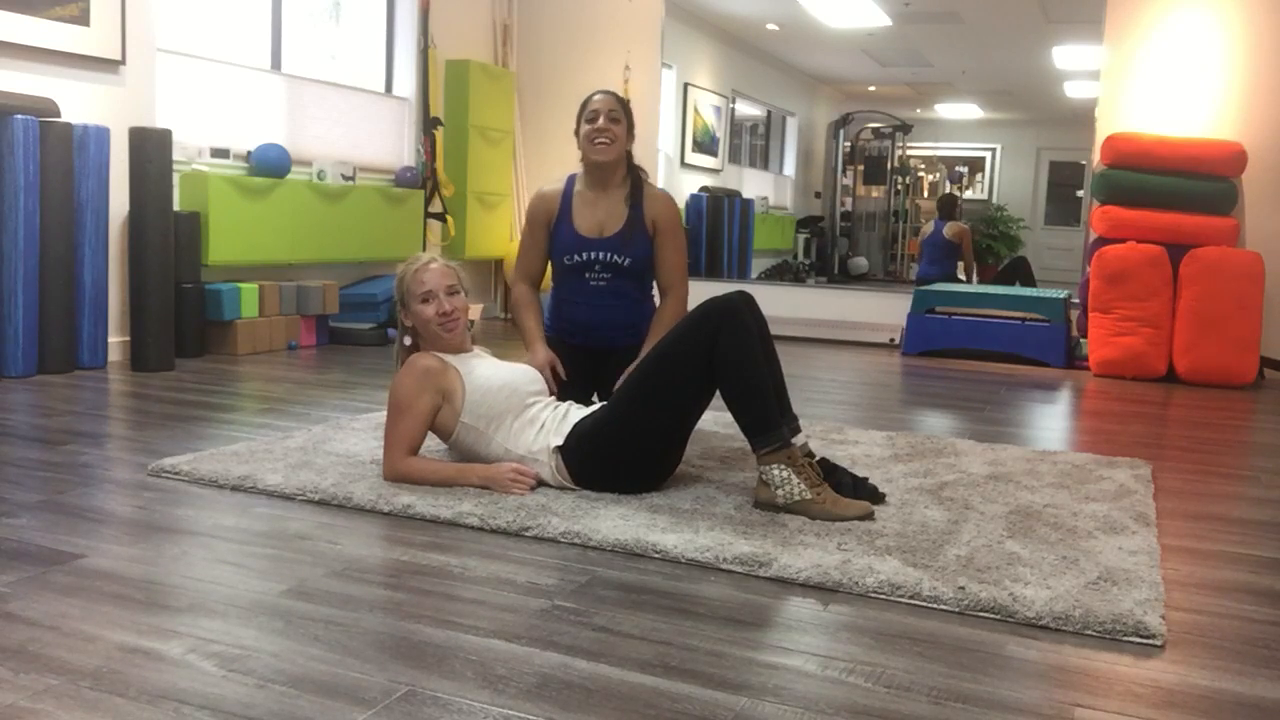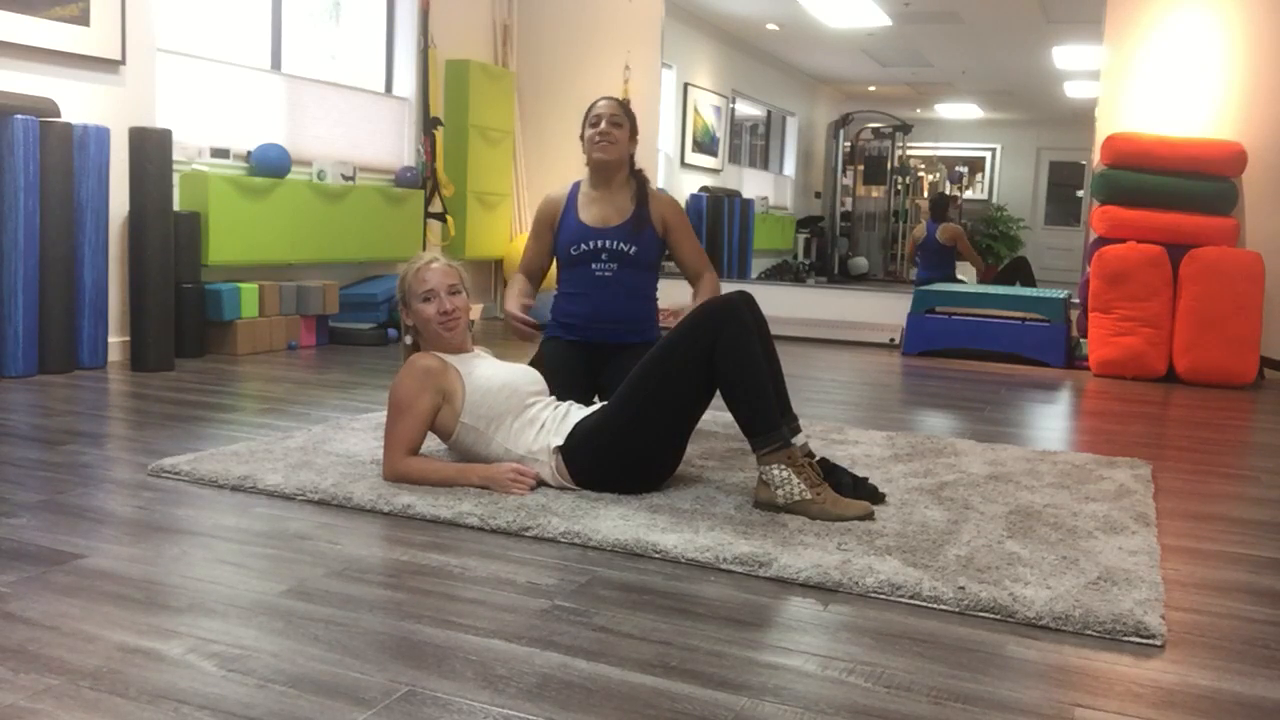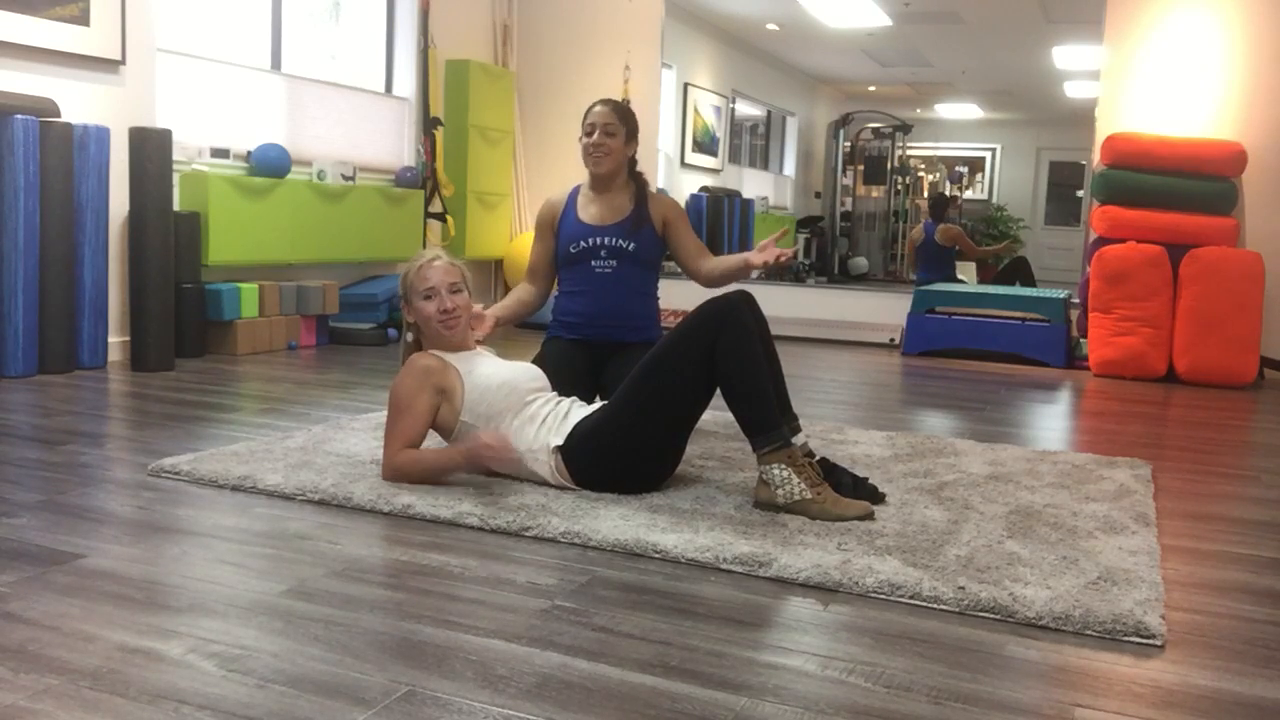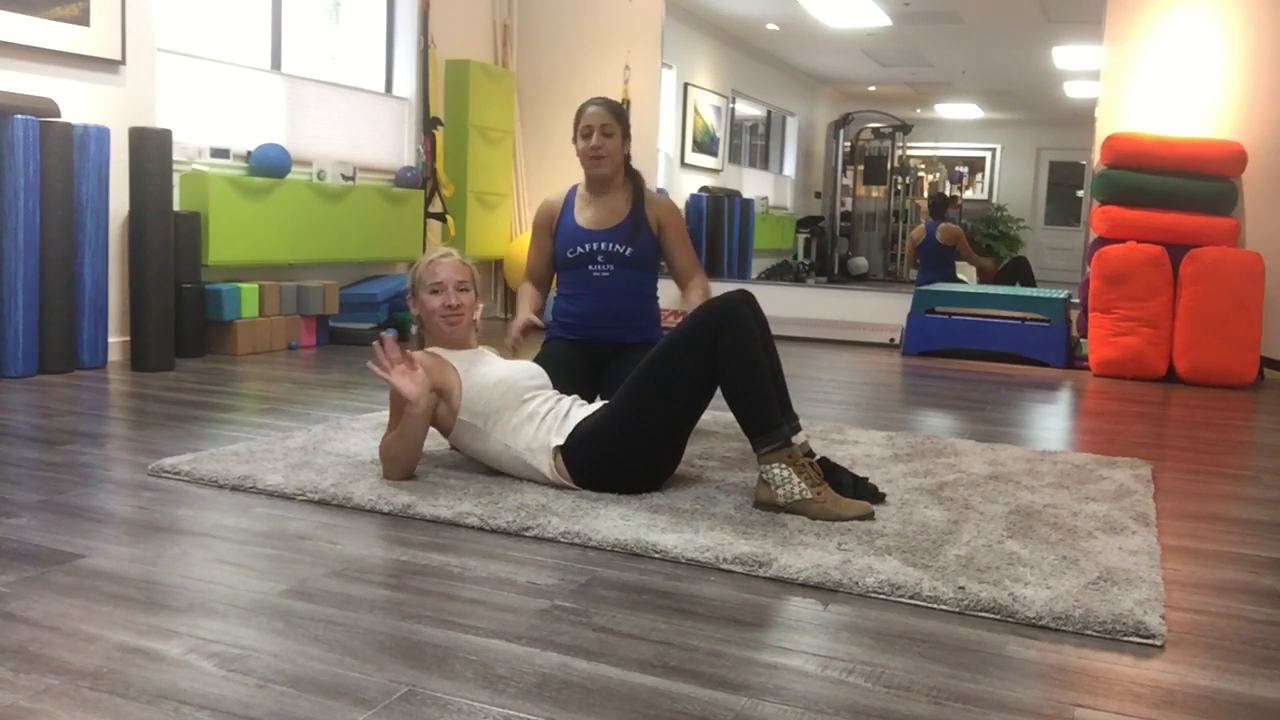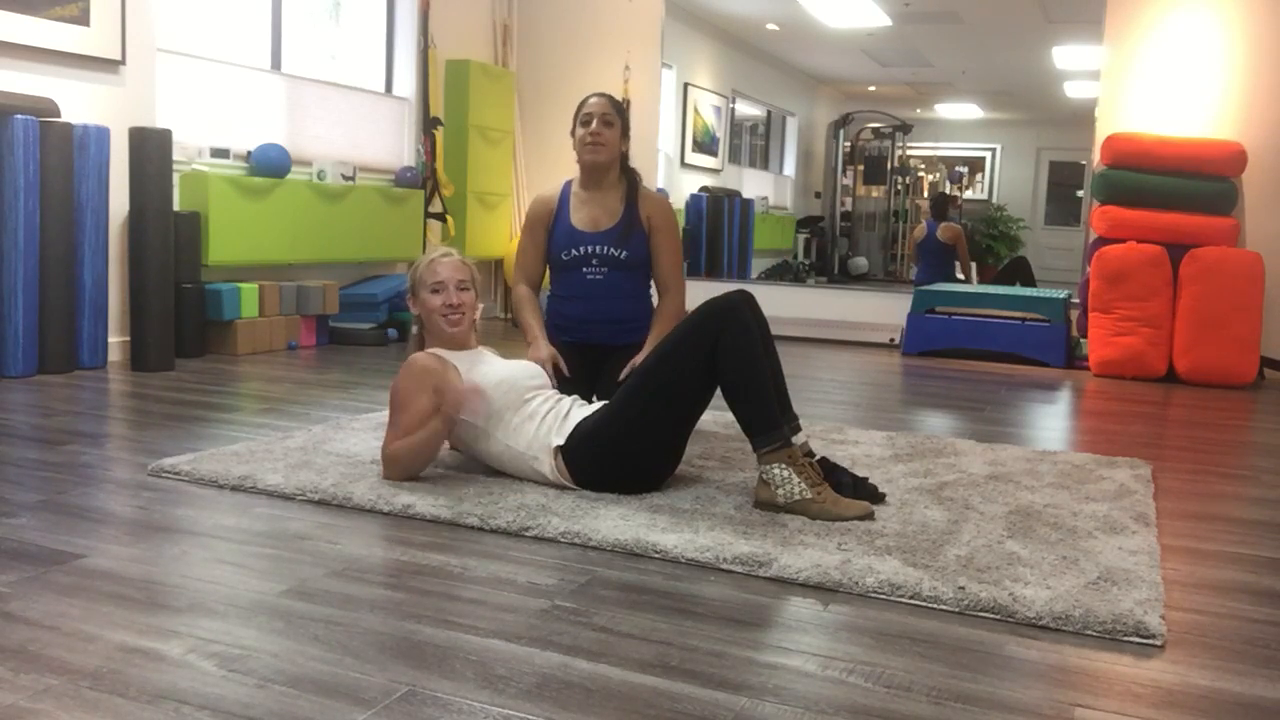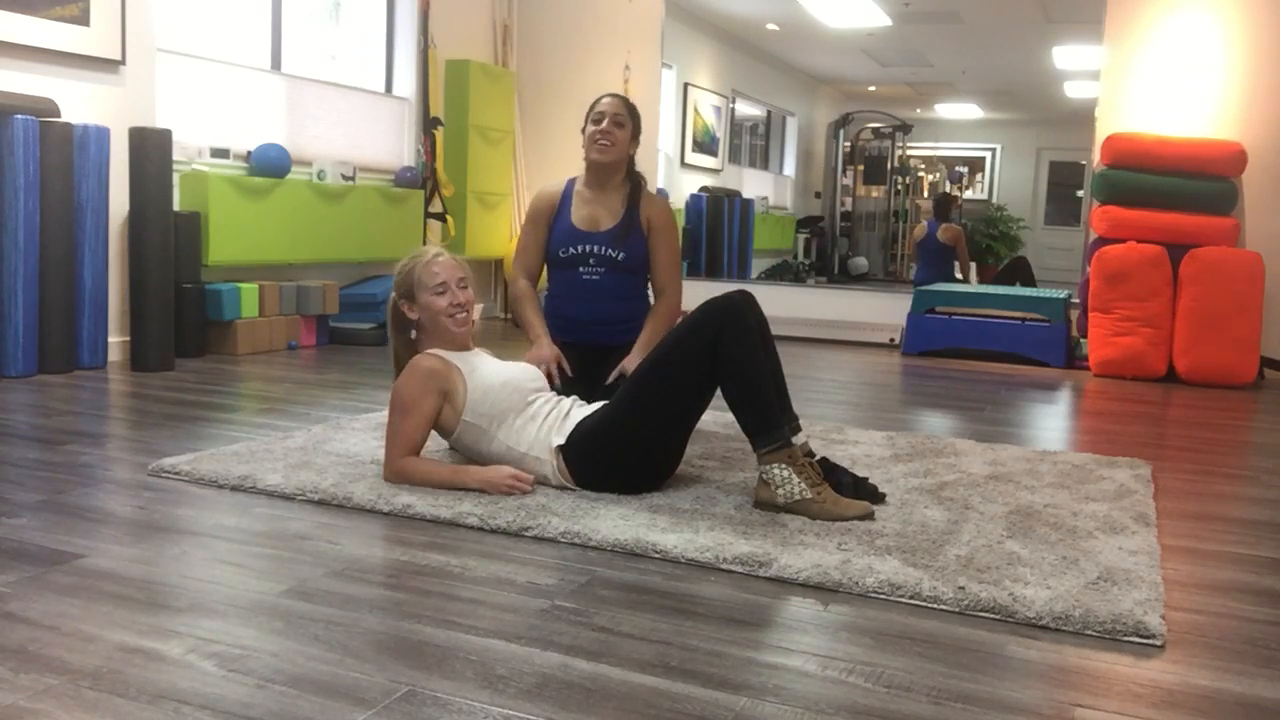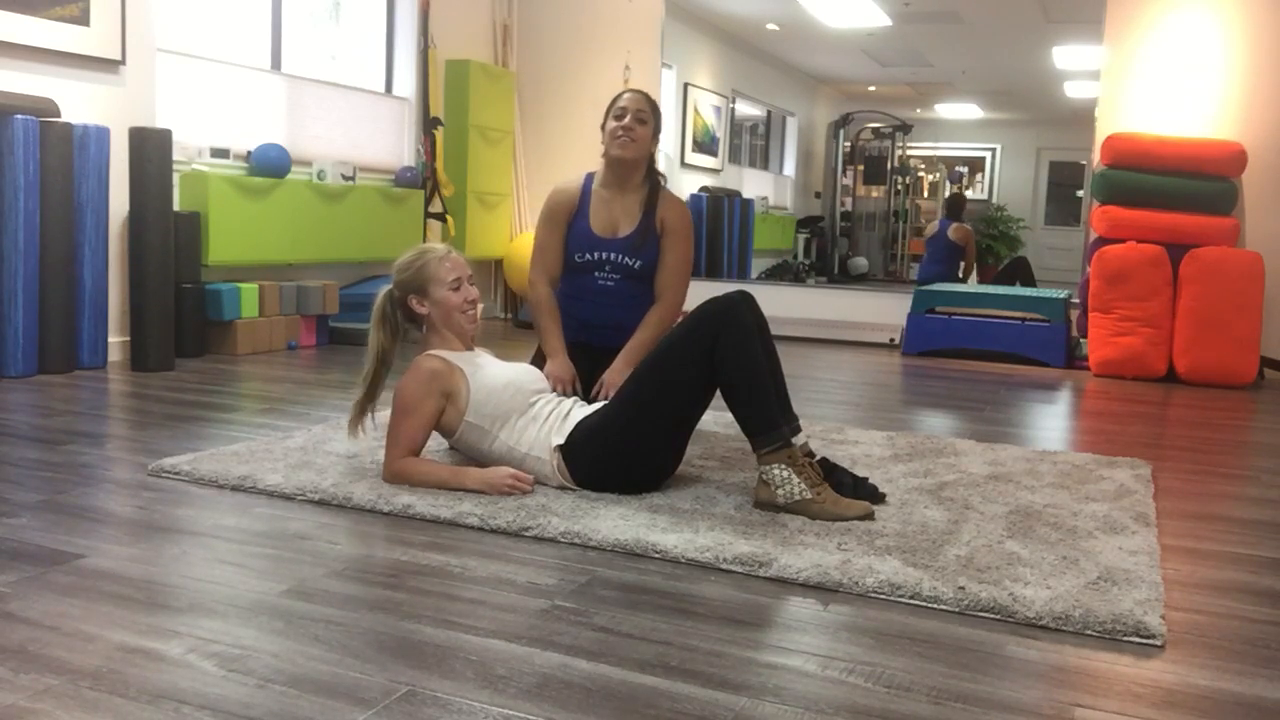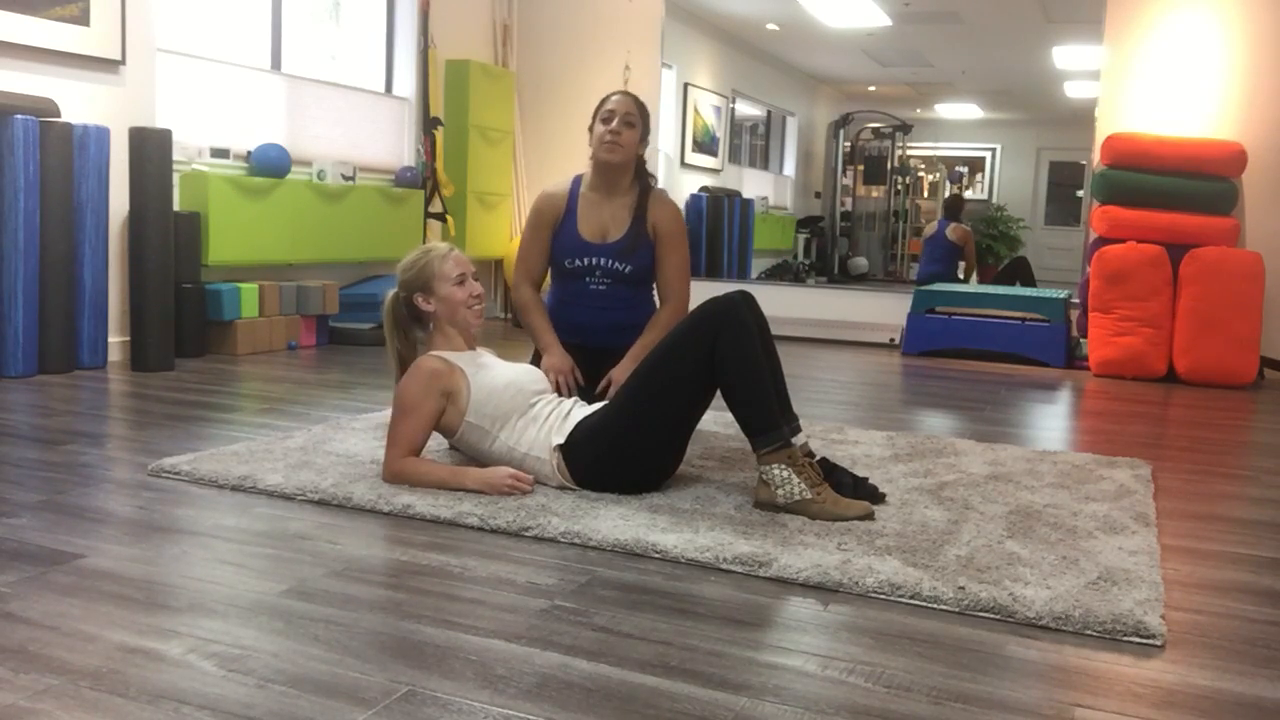
dt=0.4s
person 1, frame 1
left shoulder: (477, 357)
right shoulder: (423, 372)
right elbow: (395, 465)
right wrist: (483, 473)
left hip: (597, 439)
right hip: (589, 458)
left knee: (735, 309)
right knee: (721, 317)
left ankle: (792, 459)
right ankle: (782, 477)
person 1, frame 2
left shoulder: (480, 357)
right shoulder: (424, 372)
right elbow: (396, 465)
right wrist: (484, 473)
left hip: (600, 440)
right hip: (590, 458)
left knee: (736, 308)
right knee: (721, 318)
left ankle: (793, 460)
right ankle: (784, 478)
person 1, frame 3
left shoulder: (480, 356)
right shoulder: (424, 372)
right elbow: (395, 466)
right wrist: (467, 453)
left hip: (602, 441)
right hip: (590, 458)
left knee: (736, 308)
right knee: (722, 318)
left ankle: (792, 461)
right ankle: (783, 478)
person 1, frame 4
left shoulder: (484, 356)
right shoulder: (427, 368)
right elbow: (395, 467)
right wrist: (413, 404)
left hip: (602, 439)
right hip: (591, 456)
left knee: (736, 308)
right knee: (724, 318)
left ankle: (793, 460)
right ankle: (784, 477)
person 1, frame 5
left shoulder: (483, 356)
right shoulder: (425, 370)
right elbow: (394, 464)
right wrist: (446, 421)
left hip: (603, 440)
right hip: (591, 457)
left knee: (737, 307)
right knee: (724, 318)
left ankle: (794, 459)
right ankle: (784, 477)
person 1, frame 6
left shoulder: (477, 357)
right shoulder: (427, 372)
right elbow: (397, 465)
right wrist: (478, 475)
left hip: (603, 440)
right hip: (592, 458)
left knee: (736, 307)
right knee: (725, 317)
left ankle: (792, 461)
right ankle: (783, 478)
person 1, frame 7
left shoulder: (475, 359)
right shoulder: (430, 373)
right elbow: (396, 466)
right wrist: (477, 477)
left hip: (601, 439)
right hip: (592, 458)
left knee: (734, 308)
right knee: (722, 319)
left ankle: (792, 460)
right ankle: (782, 477)
person 1, frame 8
left shoulder: (480, 359)
right shoulder: (431, 373)
right elbow: (397, 466)
right wrist: (478, 477)
left hip: (604, 439)
right hip: (593, 457)
left knee: (736, 308)
right knee: (723, 319)
left ankle: (793, 460)
right ankle: (783, 478)
person 2, frame 1
left shoulder: (658, 205)
right shoulder: (549, 201)
left elbow: (674, 294)
right elbow: (524, 284)
right wrist: (537, 347)
left hip: (630, 350)
right hip: (565, 346)
person 2, frame 2
left shoulder: (660, 207)
right shoulder: (556, 205)
left elbow: (703, 273)
right elbow: (527, 274)
right wrist: (512, 304)
left hip: (634, 347)
right hip: (567, 343)
person 2, frame 3
left shoulder: (659, 208)
right shoulder: (556, 209)
left elbow: (704, 268)
right elbow: (535, 285)
left wrist: (747, 260)
right wrist: (495, 315)
left hip: (636, 347)
right hip: (569, 343)
person 2, frame 4
left shoulder: (657, 209)
right shoulder: (553, 210)
left elbow: (692, 277)
right elbow: (533, 281)
left wrist: (693, 313)
right wrist: (525, 312)
left hip: (635, 346)
right hip: (569, 344)
person 2, frame 5
left shoulder: (652, 208)
right shoulder: (546, 206)
left elbow: (672, 293)
right elbow: (524, 285)
left wrist: (651, 352)
right wrist: (538, 341)
left hip: (629, 349)
right hip: (564, 346)
person 2, frame 6
left shoulder: (654, 211)
right shoulder: (549, 201)
left elbow: (667, 295)
right elbow: (521, 279)
left wrist: (640, 354)
right wrist: (540, 340)
left hip: (624, 350)
right hip: (561, 347)
person 2, frame 7
left shoulder: (671, 212)
right shoulder: (565, 199)
left elbow: (668, 301)
right elbow: (540, 283)
left wrist: (624, 365)
right wrist: (555, 356)
left hip: (633, 352)
right hip: (567, 346)
person 2, frame 8
left shoulder: (662, 213)
right shoulder: (553, 203)
left elbow: (674, 303)
right elbow: (524, 286)
left wrist: (632, 363)
right wrist: (551, 350)
left hip: (630, 352)
right hip: (564, 348)
